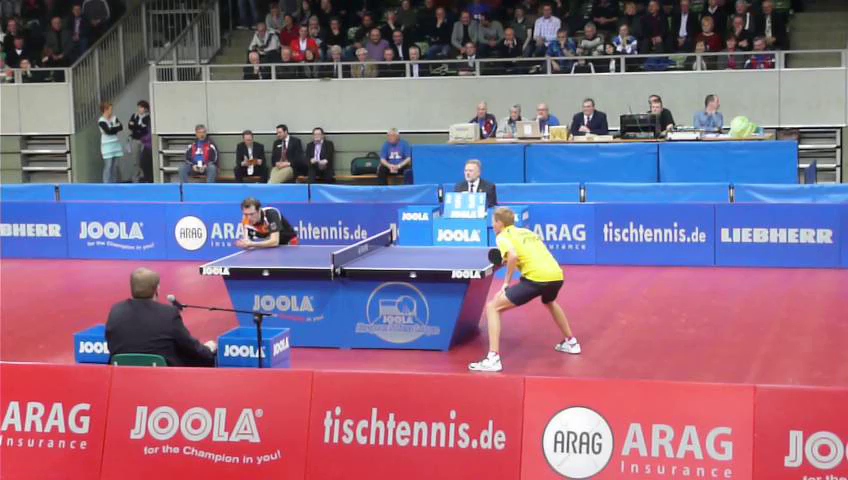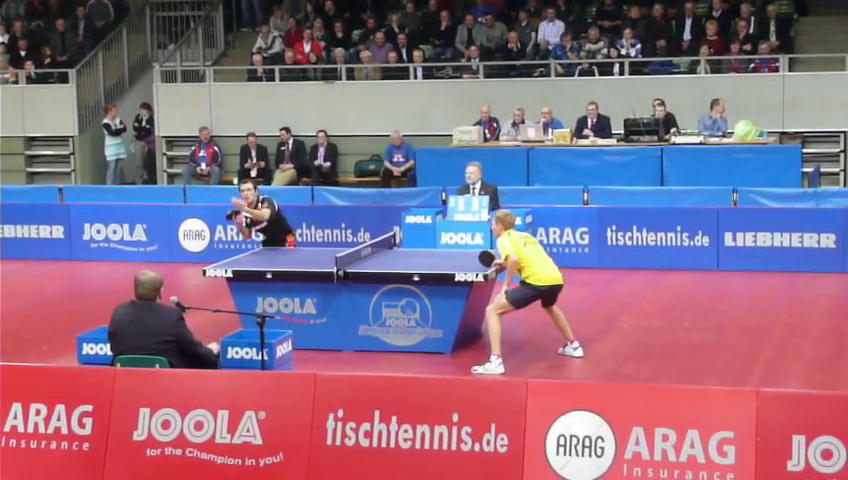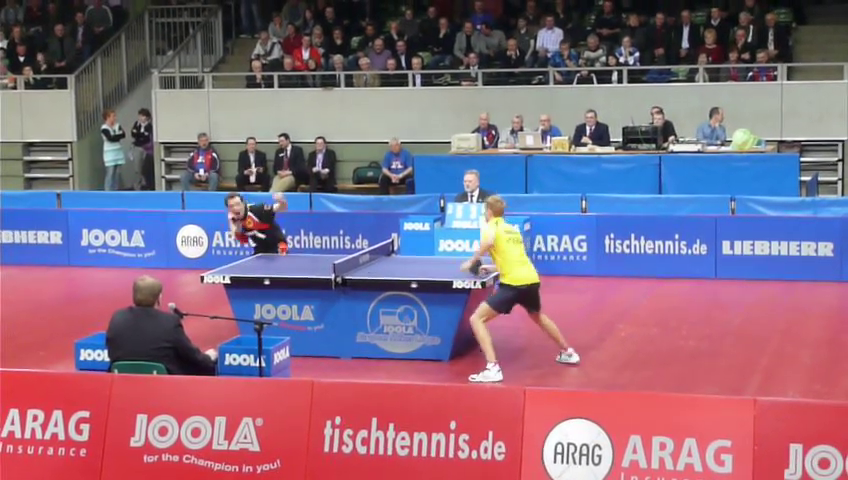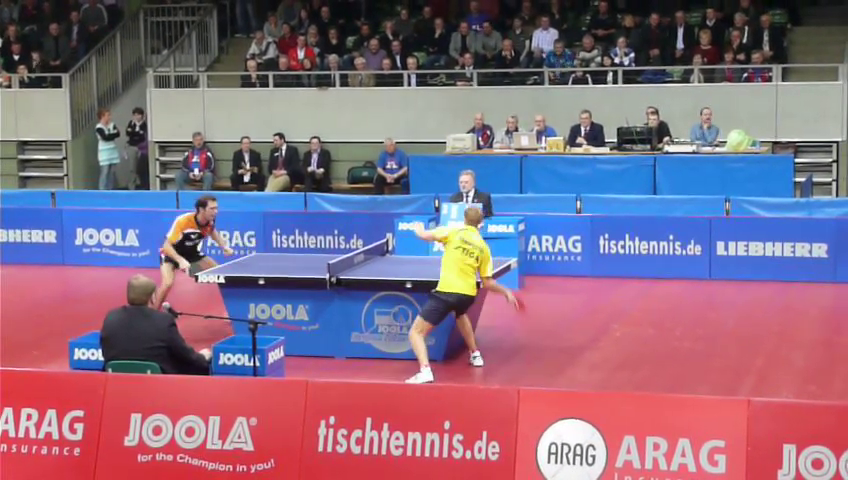
dt=0.7s
person 1, frame 1
left shoulder: (503, 236)
right shoulder: (527, 232)
left elbow: (513, 256)
left wrist: (506, 282)
left hip: (536, 278)
right hip: (556, 276)
left knee: (492, 307)
right knee: (549, 303)
left ankle: (493, 358)
right ankle: (571, 342)
person 1, frame 2
left shoulder: (503, 239)
right shoulder: (526, 236)
left elbow: (514, 259)
left wrist: (506, 285)
right wrist: (504, 263)
left hip: (536, 282)
right hip: (556, 279)
left knee: (492, 310)
right knee: (549, 307)
left ankle: (496, 361)
right ankle: (573, 345)
person 1, frame 3
left shoulder: (491, 227)
right shoulder: (513, 230)
left elbow: (489, 242)
left wrist: (472, 261)
right wrist: (494, 268)
left hip: (512, 284)
right hip: (531, 281)
left knee: (476, 319)
right knee: (538, 317)
left ankle: (492, 368)
right ankle: (568, 352)
person 1, frame 4
left shoulder: (454, 232)
right shoulder: (484, 248)
left elbow: (425, 236)
right elbow: (487, 283)
left wrist: (419, 230)
right wrist: (506, 292)
left hip: (446, 292)
right hip: (467, 294)
left knee: (415, 333)
right knee: (460, 315)
left ankle: (425, 370)
right ankle: (475, 355)
